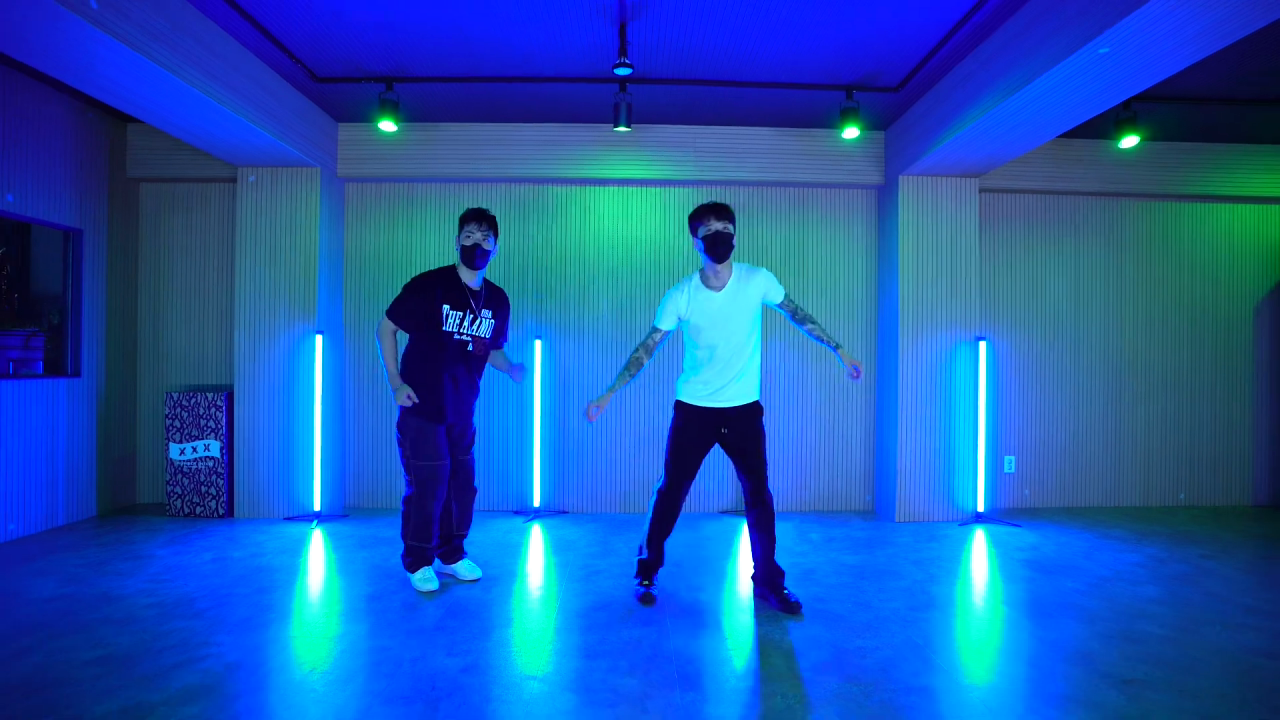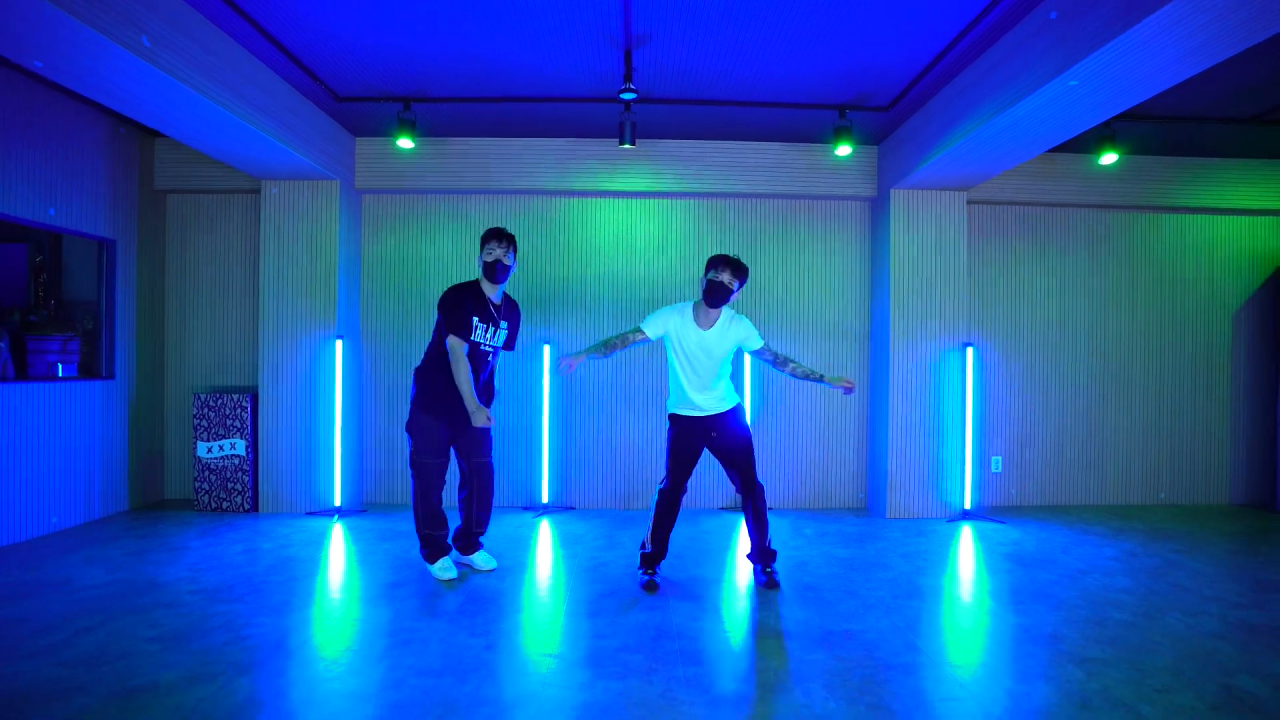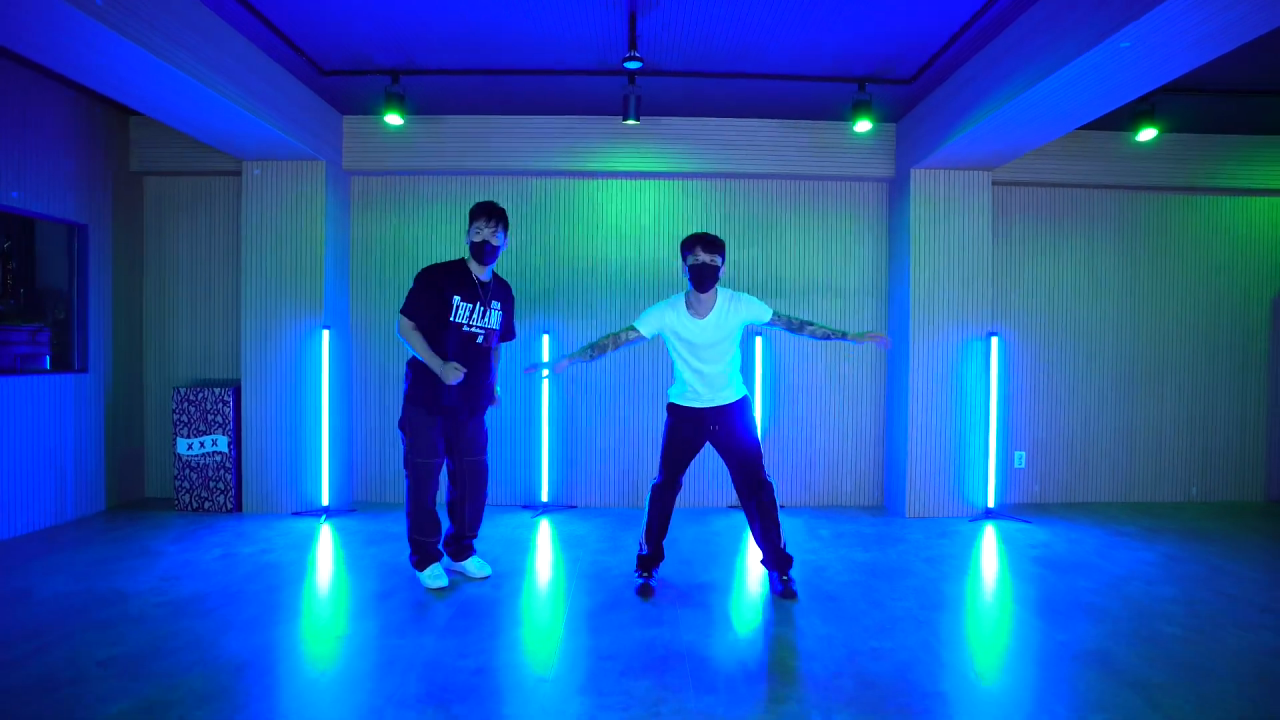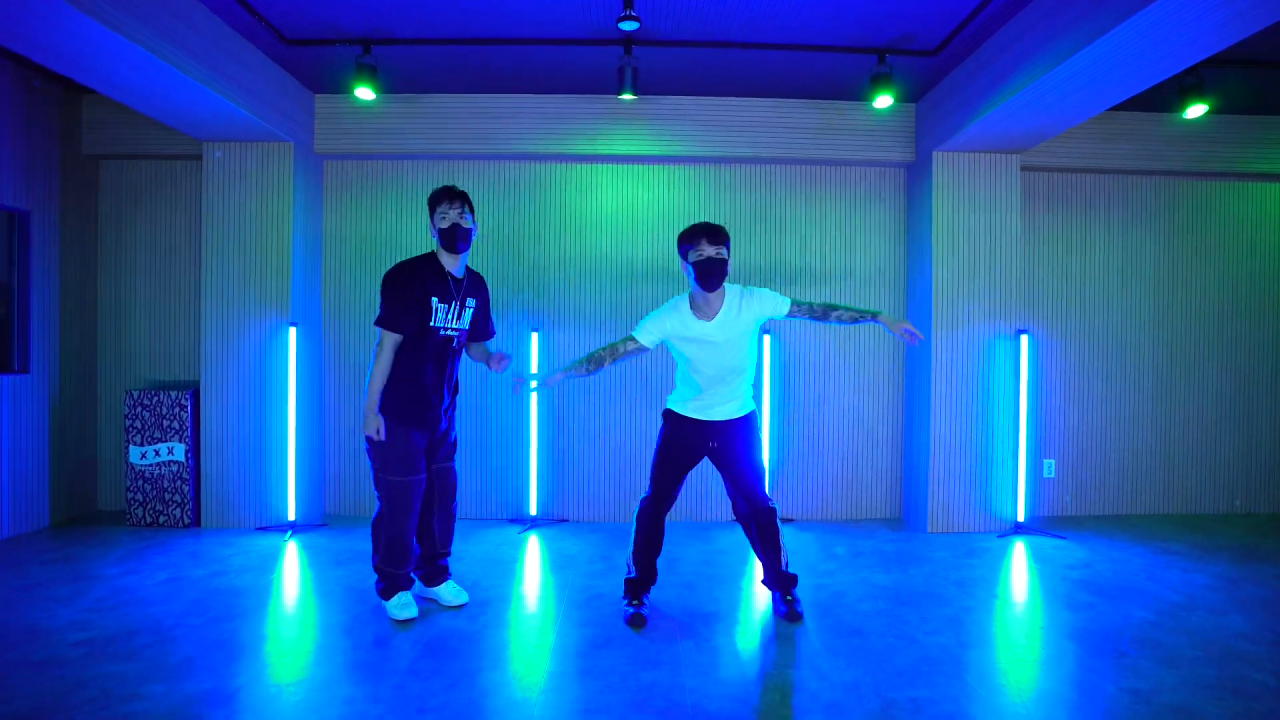
dt=0.7s
person 1, frame 1
left shoulder: (497, 300)
right shoulder: (427, 287)
right elbow: (387, 328)
left wrist: (513, 368)
right wrist: (396, 381)
left hip: (460, 406)
right hip: (421, 405)
left knee: (461, 481)
right knee: (428, 482)
left ankle: (450, 553)
right ankle: (418, 560)
person 1, frame 2
left shoulder: (511, 310)
right shoulder: (457, 298)
right elbow: (457, 354)
left wrist: (486, 400)
right wrist: (474, 408)
left hip: (475, 407)
right hip: (433, 403)
left knee: (481, 477)
right knee: (429, 479)
left ankle: (468, 545)
right ankle: (435, 551)
person 1, frame 3
left shoulder: (502, 292)
right shoulder: (436, 278)
right elbow: (406, 326)
left wrist: (491, 386)
right wrist: (438, 366)
left hip: (470, 401)
right hip: (427, 398)
left knee: (472, 477)
right knee: (423, 479)
left ankle: (460, 551)
right ankle: (425, 558)
person 1, frame 4
left shoulder: (475, 285)
right shoulder: (407, 276)
right elbow: (388, 343)
left wrist: (490, 358)
right wrist: (371, 408)
left hip: (439, 409)
right hip: (399, 410)
left knee: (440, 493)
right knee: (400, 499)
left ankle: (432, 575)
right ankle: (393, 584)
person 2, frame 1
left shoulder: (757, 280)
right shoulder: (680, 296)
left elbow: (798, 314)
right elbow: (648, 346)
left wrist: (838, 348)
right wrist: (610, 393)
left hip: (744, 409)
right hip: (693, 409)
left knee: (758, 496)
right knee: (672, 490)
left ankle: (768, 581)
right ankle: (647, 570)
person 2, frame 2
left shoulder: (739, 327)
right shoulder: (671, 317)
left elbow: (776, 359)
right elbow: (626, 339)
left wrist: (827, 380)
right wrist: (583, 355)
left hip: (728, 416)
right hip: (685, 418)
left knee: (751, 487)
right knee: (672, 489)
left ankle: (762, 560)
right ankle: (650, 562)
person 2, frame 3
left shoulder: (741, 306)
right shoulder: (666, 312)
left elbow: (793, 325)
right elbow: (617, 338)
left wrist: (850, 336)
right wrist: (567, 360)
left hip: (732, 409)
right hip: (685, 411)
left knee: (756, 485)
right knee: (665, 485)
left ankle: (778, 567)
right ankle: (647, 566)
person 2, frame 4
left shoulder: (753, 302)
right shoulder: (668, 318)
left elbow: (815, 311)
right elbow: (616, 351)
left wrist: (880, 318)
right wrist: (561, 374)
left hip: (737, 423)
right hip: (684, 422)
left knee: (756, 507)
right knee: (655, 502)
left ankle: (781, 587)
right ankle: (636, 591)
